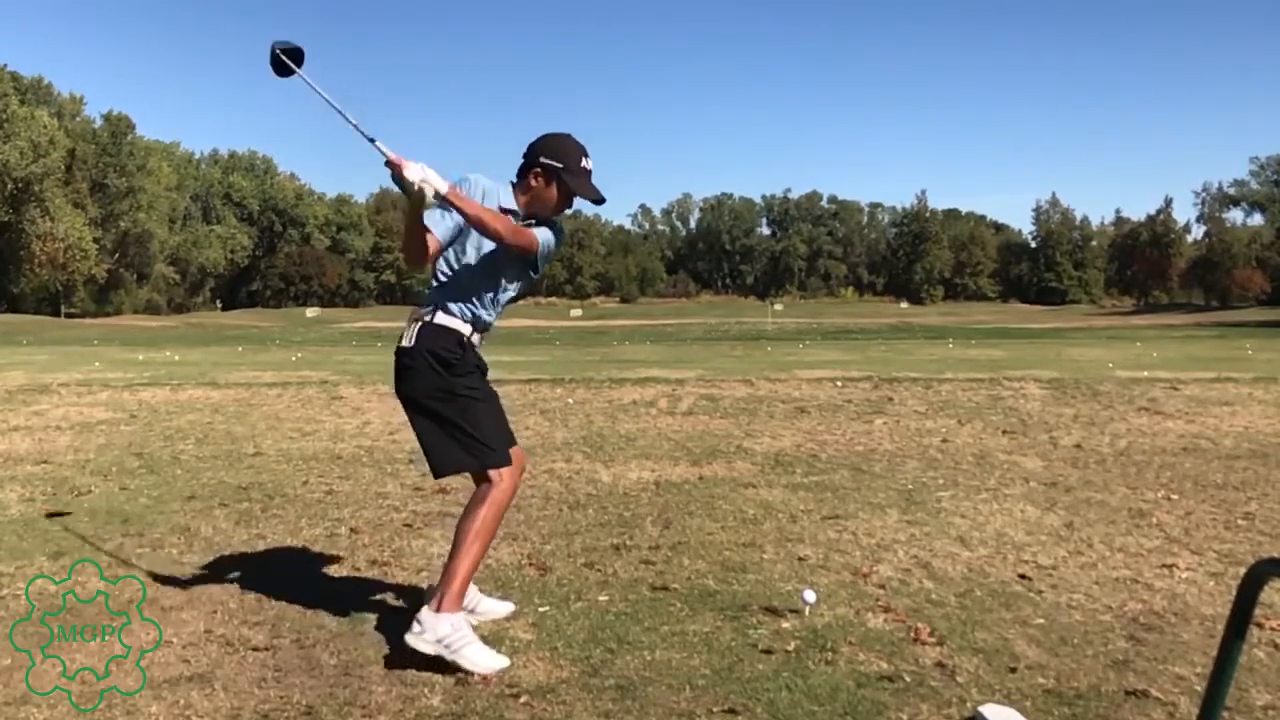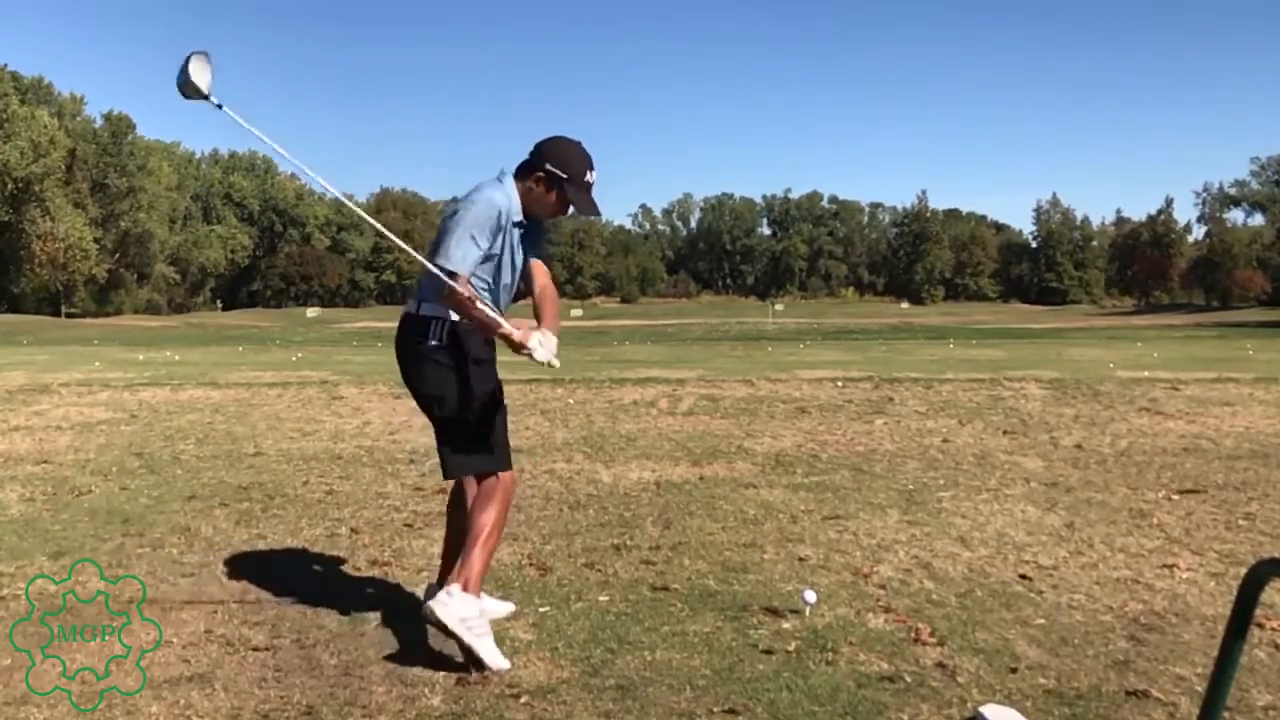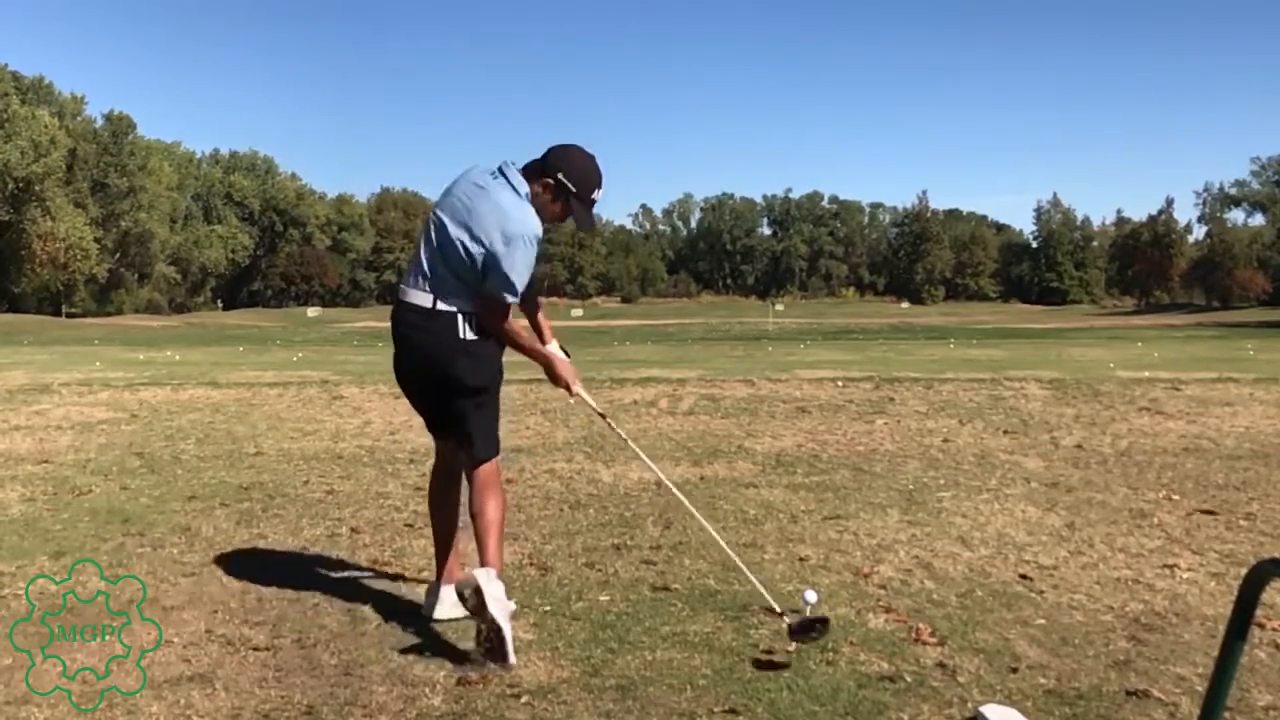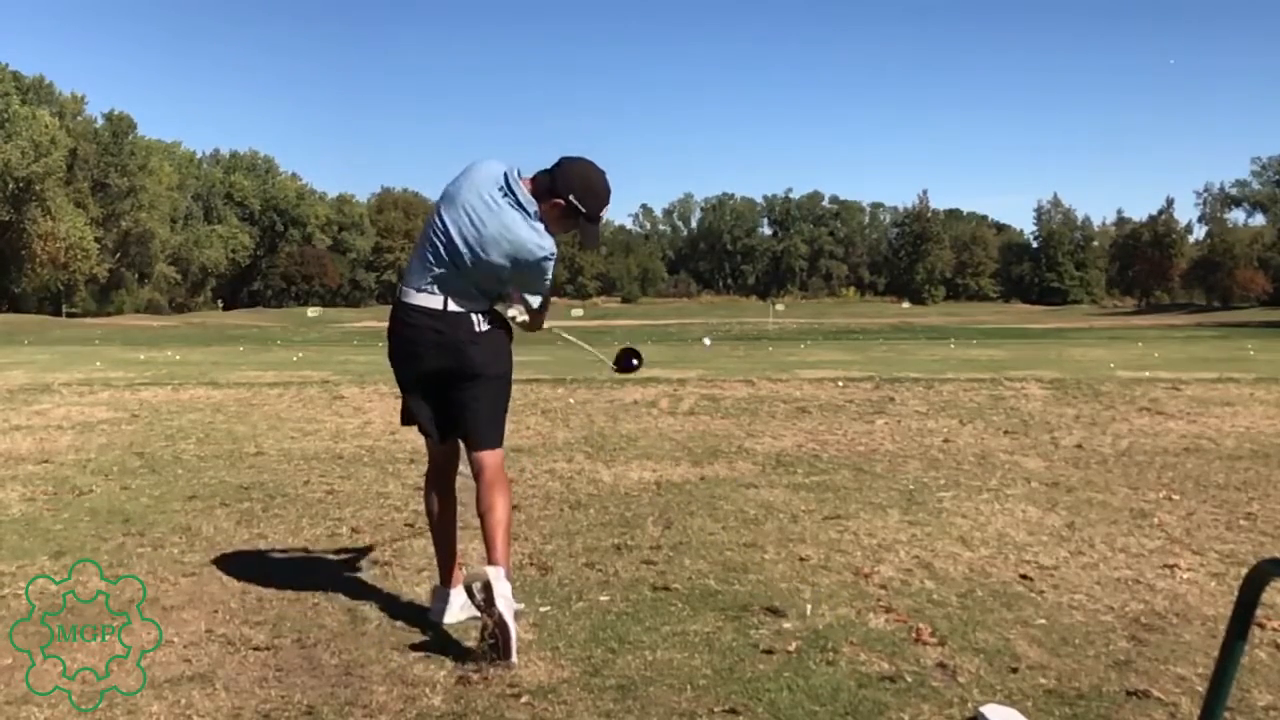
dt=0.5s
person 1, frame 1
left shoulder: (547, 236)
right shoulder: (475, 189)
left elbow: (510, 236)
right elbow: (417, 258)
left wrist: (443, 191)
right wrist: (415, 200)
left hip: (458, 354)
right hip: (436, 348)
left knee: (511, 463)
right knee: (498, 478)
left ankle: (455, 590)
right ankle: (441, 619)
person 1, frame 2
left shoulder: (526, 215)
right shoulder: (492, 205)
left elbow: (540, 280)
right elbow: (453, 291)
left wrist: (545, 332)
right wrist: (512, 333)
left hip: (439, 341)
right hip: (444, 340)
left knee: (474, 462)
right knee: (495, 476)
left ankle: (450, 585)
right ankle: (463, 596)
person 1, frame 3
left shoulder: (483, 178)
right shoulder: (523, 227)
right elbow: (496, 315)
left wrist: (549, 337)
right wrist: (547, 359)
left hip: (412, 325)
right hip: (457, 335)
left knee: (450, 455)
right knee: (481, 464)
left ankle: (446, 586)
right ankle: (488, 579)
person 1, frame 4
left shoulder: (483, 171)
right shoulder: (538, 249)
right elbow: (535, 309)
right wrist: (532, 318)
left hip: (411, 325)
right hip: (471, 336)
left knee: (441, 459)
right knee: (488, 462)
left ankle: (450, 590)
right ankle: (497, 577)
